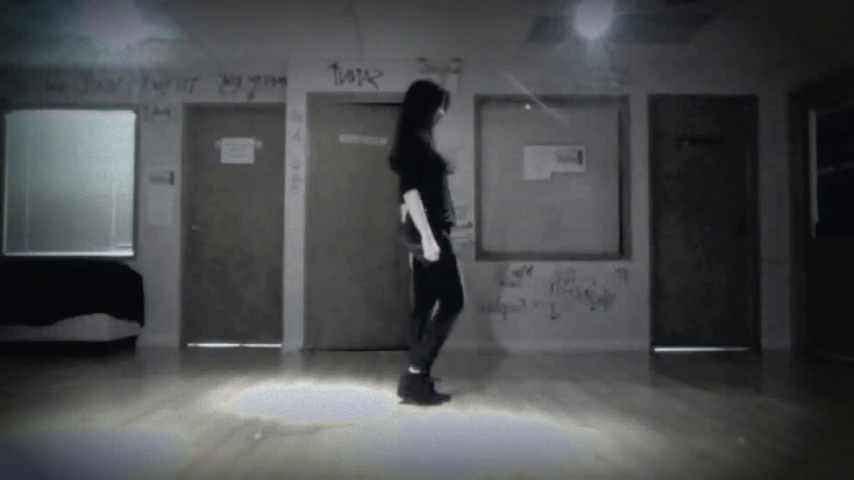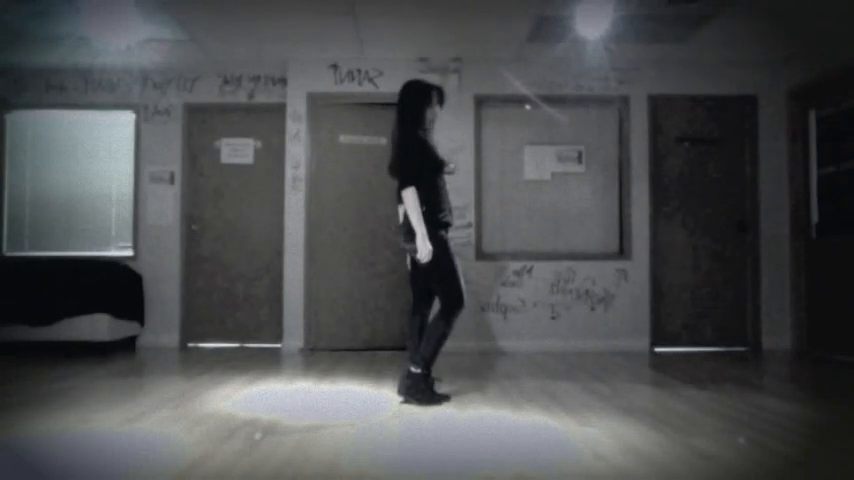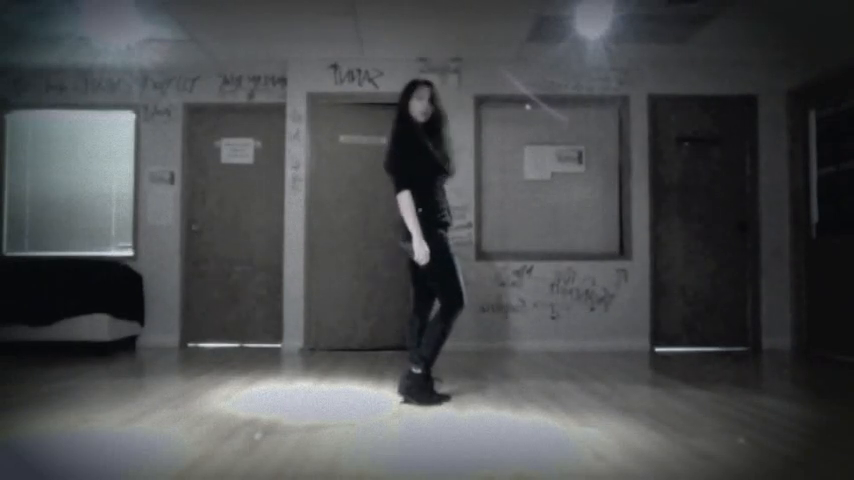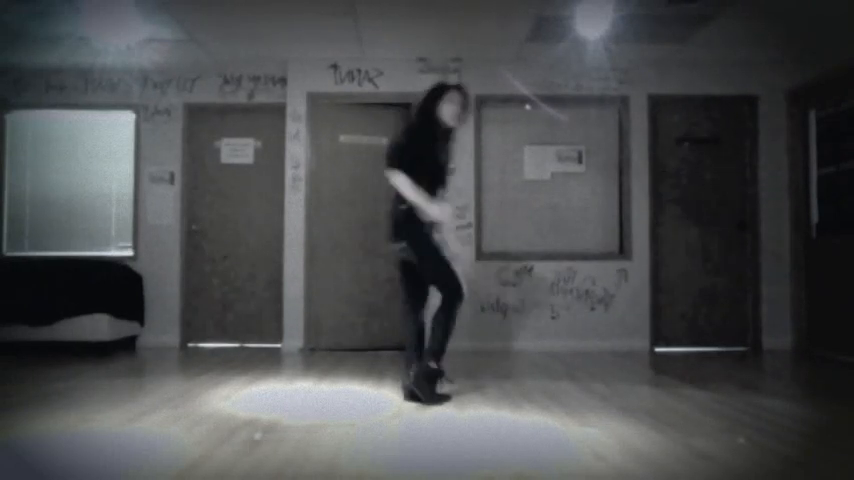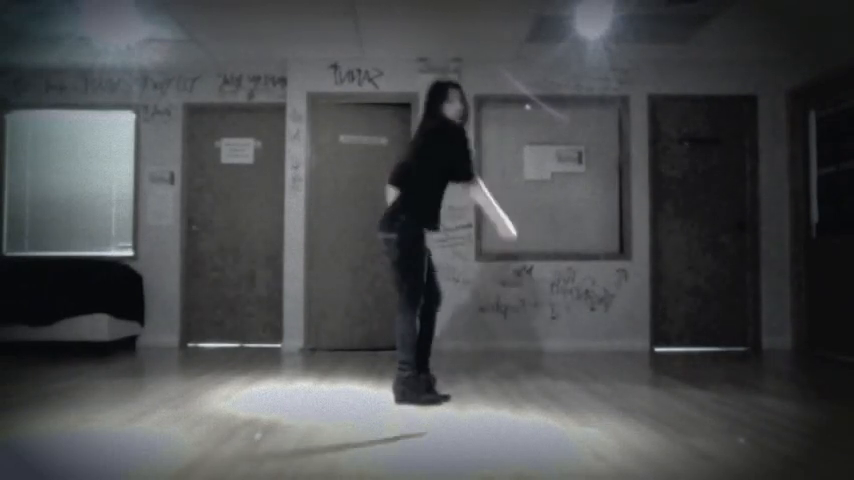
dt=1s
person 1, frame 1
left shoulder: (415, 143)
right shoulder: (415, 142)
right elbow: (410, 192)
right wrist: (428, 236)
left hip: (426, 232)
right hip: (430, 232)
left knee: (424, 305)
right knee: (451, 303)
left ankle: (416, 379)
right ankle: (415, 376)
person 1, frame 2
left shoulder: (414, 142)
right shoulder: (413, 140)
right elbow: (408, 188)
left wrist: (414, 238)
right wrist: (421, 235)
left hip: (424, 231)
right hip: (427, 230)
left knee: (422, 305)
right knee: (452, 302)
left ankle: (416, 379)
right ankle: (415, 375)
person 1, frame 3
left shoulder: (424, 140)
right shoulder: (405, 138)
right elbow: (403, 190)
right wrist: (418, 237)
left hip: (430, 230)
right hip: (424, 230)
left knee: (423, 305)
right knee: (452, 301)
left ankle: (416, 379)
right ankle: (416, 376)
person 1, frame 4
left shoulder: (436, 141)
right shoulder: (420, 133)
right elbow: (394, 170)
right wrist: (427, 205)
left hip: (408, 229)
right hip: (413, 229)
left knee: (415, 303)
right knee: (453, 292)
left ankle: (415, 378)
right ankle: (427, 371)
person 1, frame 5
left shoulder: (431, 137)
right shoulder: (448, 134)
left elbow: (393, 182)
right elbow: (470, 180)
right wrist: (499, 220)
left hip: (404, 225)
right hip: (406, 226)
left knee: (430, 299)
right knee: (412, 302)
left ankle: (419, 376)
right ankle: (407, 383)
